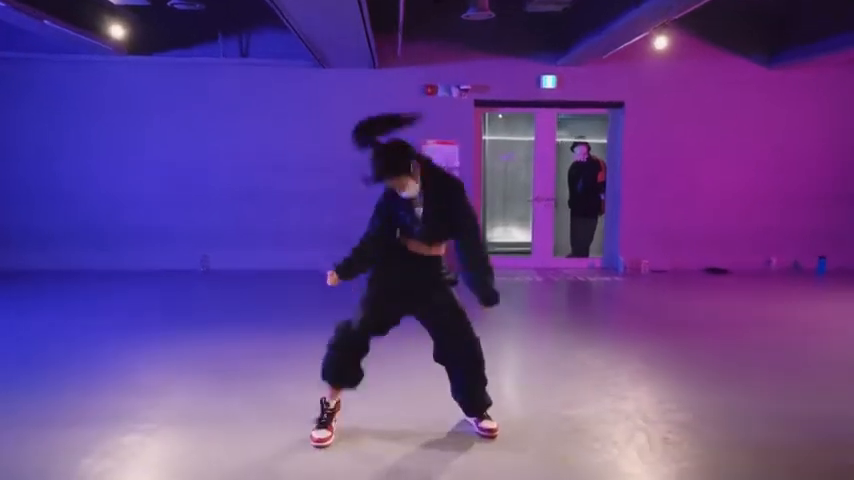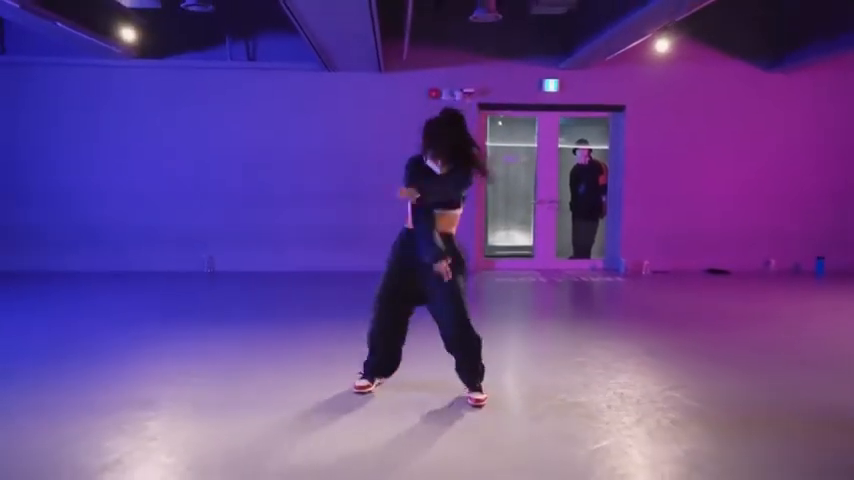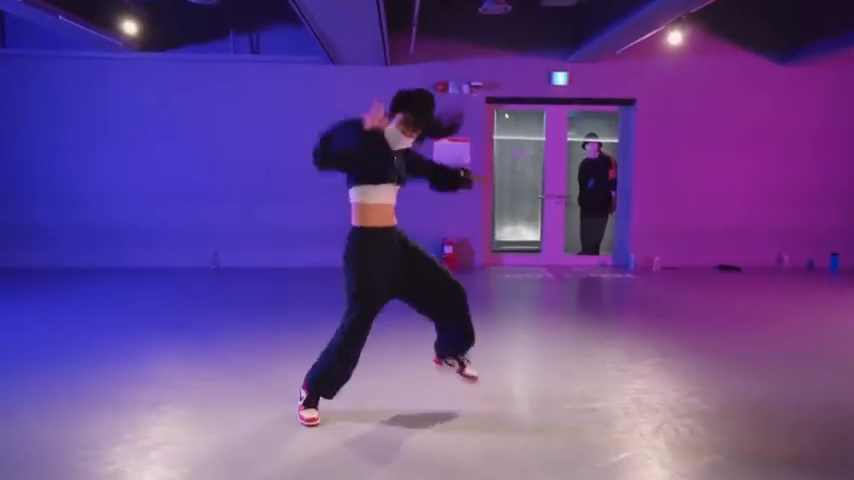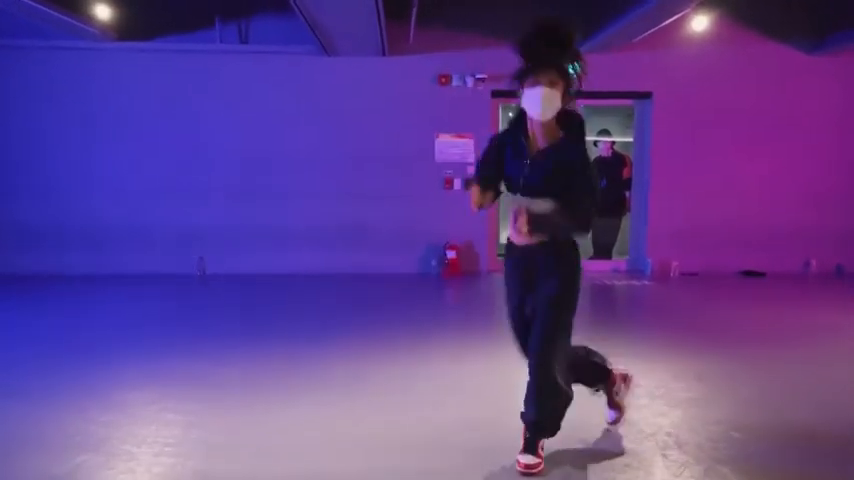
dt=1s
person 1, frame 1
left shoulder: (447, 188)
right shoulder: (393, 195)
left elbow: (469, 240)
right elbow: (376, 237)
left wrist: (484, 290)
right wrist: (344, 270)
left hip: (429, 272)
right hip: (392, 264)
left knee: (462, 342)
right knee: (359, 328)
left ankle: (476, 408)
right ankle: (331, 402)
person 1, frame 2
left shoulder: (463, 170)
right shoulder: (415, 168)
left elbow: (447, 187)
right elbow: (421, 216)
left wrist: (422, 192)
right wrist: (434, 255)
left hip: (443, 250)
right hip: (410, 246)
left knee: (455, 322)
right knee: (386, 317)
left ankle: (473, 381)
right ankle: (376, 371)
person 1, frame 3
left shoulder: (405, 156)
right shoulder: (365, 145)
left elbow: (435, 173)
right elbow: (322, 156)
left wrist: (460, 176)
right wrist: (364, 128)
left hip: (396, 242)
right hip: (366, 248)
left knee: (451, 295)
right knee: (356, 325)
left ankle: (451, 353)
right ankle: (312, 392)
person 1, frame 4
left shoulder: (571, 150)
right shoulder: (509, 139)
left elbow: (582, 214)
right elbow: (490, 170)
left wrist: (538, 226)
right wrist: (481, 186)
left hip: (557, 259)
right hip: (519, 255)
left knee: (544, 353)
right knee: (539, 348)
left ankle: (535, 437)
right ankle: (607, 378)
person 2, frame 1
left shoulder: (596, 164)
right shoulder: (574, 166)
left elbow: (602, 186)
left wrist: (601, 204)
left hip: (590, 207)
right hip: (577, 206)
left knee: (585, 236)
right knee: (576, 237)
left ankle: (581, 257)
right ankle: (577, 257)
person 2, frame 2
left shoulder: (598, 167)
right shoulder: (576, 169)
left elbow: (603, 190)
left wrist: (603, 207)
left hip: (592, 210)
right hip: (578, 209)
left knee: (587, 239)
right knee: (577, 239)
left ankle: (583, 259)
right ankle: (578, 258)
person 2, frame 3
left shoulder: (608, 161)
right shoulder: (585, 164)
left elbow: (613, 185)
right elbow: (581, 184)
left wrist: (612, 202)
right wrist: (582, 199)
left hip: (601, 205)
right hip: (587, 204)
left knee: (596, 234)
right knee: (586, 234)
left ankle: (591, 254)
right ankle: (587, 254)
person 2, frame 4
left shoulder: (622, 160)
right shoulder: (596, 161)
left elbow: (627, 185)
left wrist: (626, 203)
left hip: (615, 206)
right hip: (599, 205)
left knee: (609, 236)
right knee: (597, 237)
left ankle: (603, 258)
right ankle: (599, 258)
